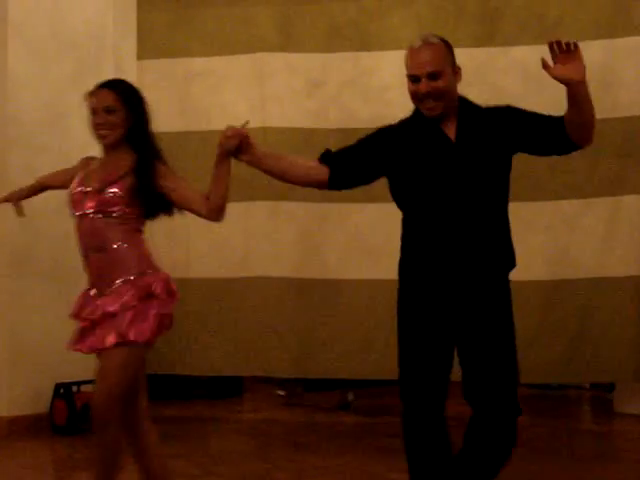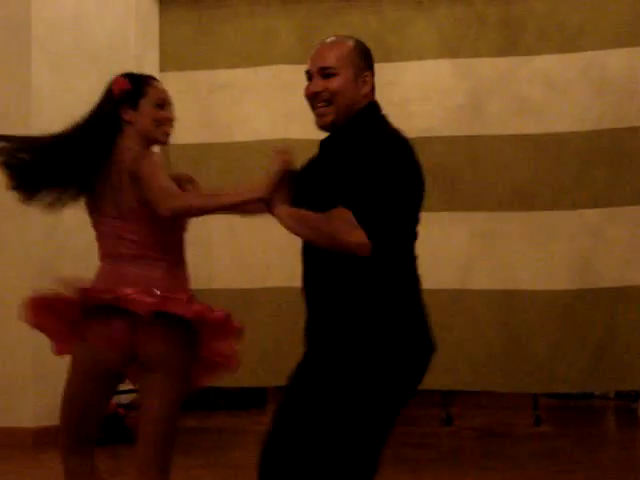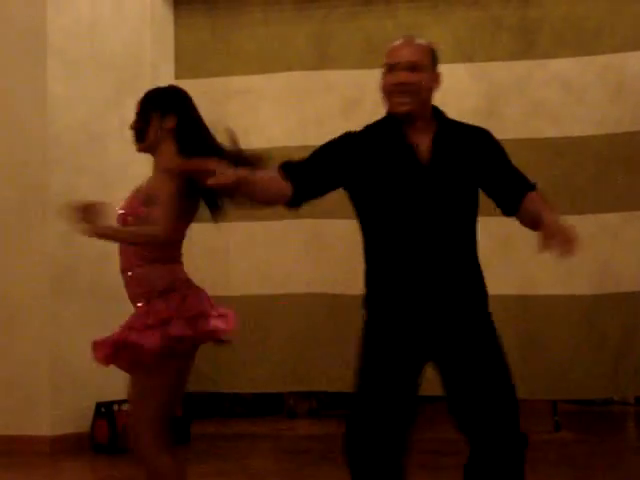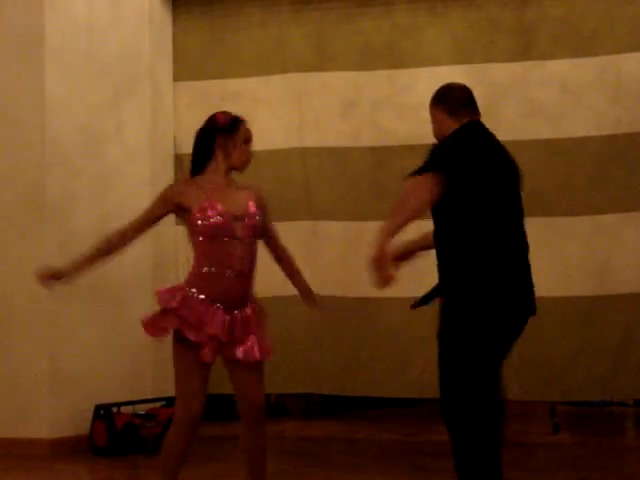
dt=0.7s
person 1, frame 1
left shoulder: (500, 124)
right shoulder: (392, 141)
left elbow: (578, 136)
right elbow: (327, 173)
left wrist: (576, 87)
right wrist: (254, 155)
left hip: (486, 287)
right hip: (422, 289)
left knee: (498, 407)
right knee: (422, 406)
person 1, frame 2
left shoulder: (373, 148)
right shoulder: (344, 147)
left elbow: (356, 236)
right elbow: (294, 195)
left wrist: (285, 212)
left hip: (369, 347)
right hip: (363, 342)
person 1, frame 3
left shoulder: (473, 144)
right shoulder: (360, 149)
left elbow: (520, 194)
right elbow: (289, 184)
left wrist: (550, 222)
right wrist: (235, 177)
left hip: (463, 312)
right hip: (394, 313)
left knee: (499, 437)
right knee: (372, 437)
person 1, frame 4
left shoulder: (457, 149)
right shoulder: (496, 155)
left elbow: (427, 184)
left wrist: (385, 238)
right wrist: (414, 246)
left hip: (473, 298)
right hip: (505, 295)
left knee: (464, 408)
right knee: (479, 398)
person 2, frame 1
left shoulder: (148, 167)
right shoulder: (85, 168)
left elbow: (210, 209)
right elbow: (47, 183)
left wrist: (222, 159)
left hip: (134, 294)
right hip: (103, 298)
left knee: (106, 404)
right knee: (128, 410)
person 2, frame 2
left shoulder: (99, 170)
right shoulder: (144, 160)
right elbow: (169, 207)
left wrist: (182, 191)
right wrist: (256, 194)
left hip: (104, 317)
right hip: (160, 320)
left knee: (75, 446)
person 2, frame 3
left shoulder: (168, 176)
right shoulder: (179, 176)
left elbow: (161, 233)
left wrist: (103, 229)
left hip: (164, 314)
right hip: (187, 313)
left knee: (145, 439)
right knee: (155, 432)
person 2, frame 4
left shoulder: (253, 198)
right shoulder: (184, 192)
left elbow: (277, 249)
right elbow: (127, 233)
left wrist: (304, 290)
right wrist: (71, 269)
left hip: (239, 313)
right hip: (196, 310)
left knee: (254, 410)
right knee: (188, 415)
